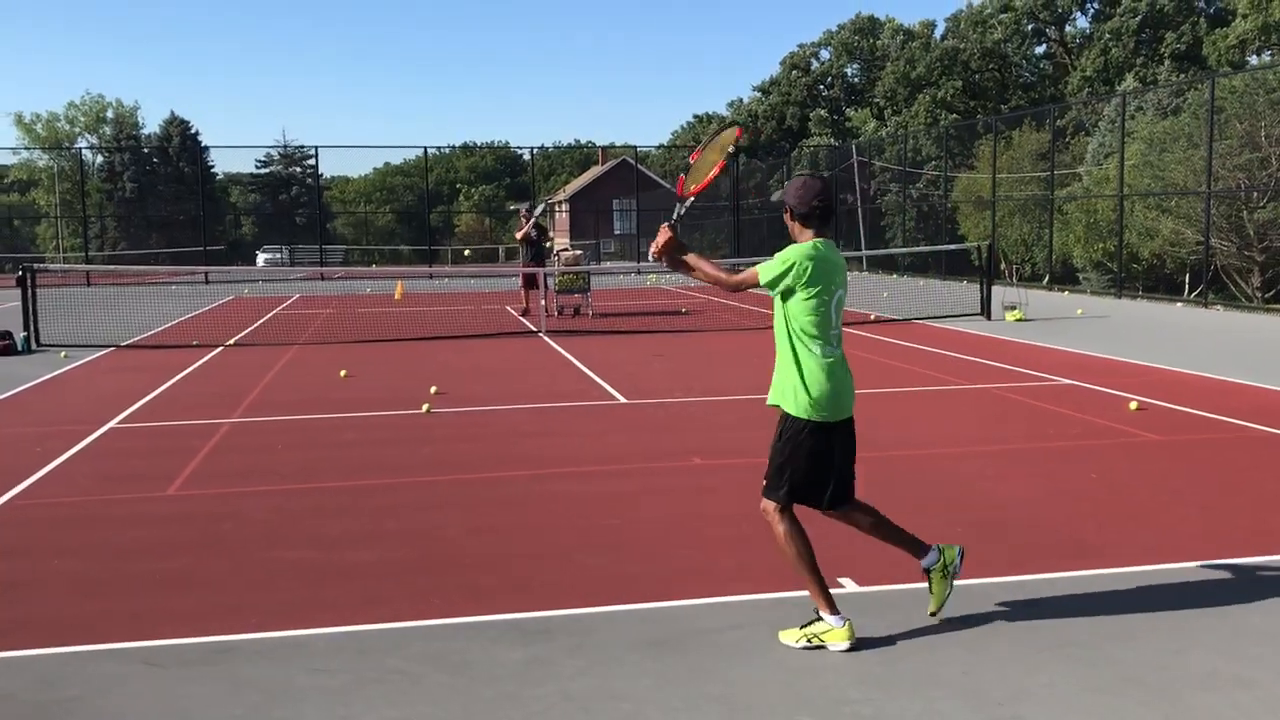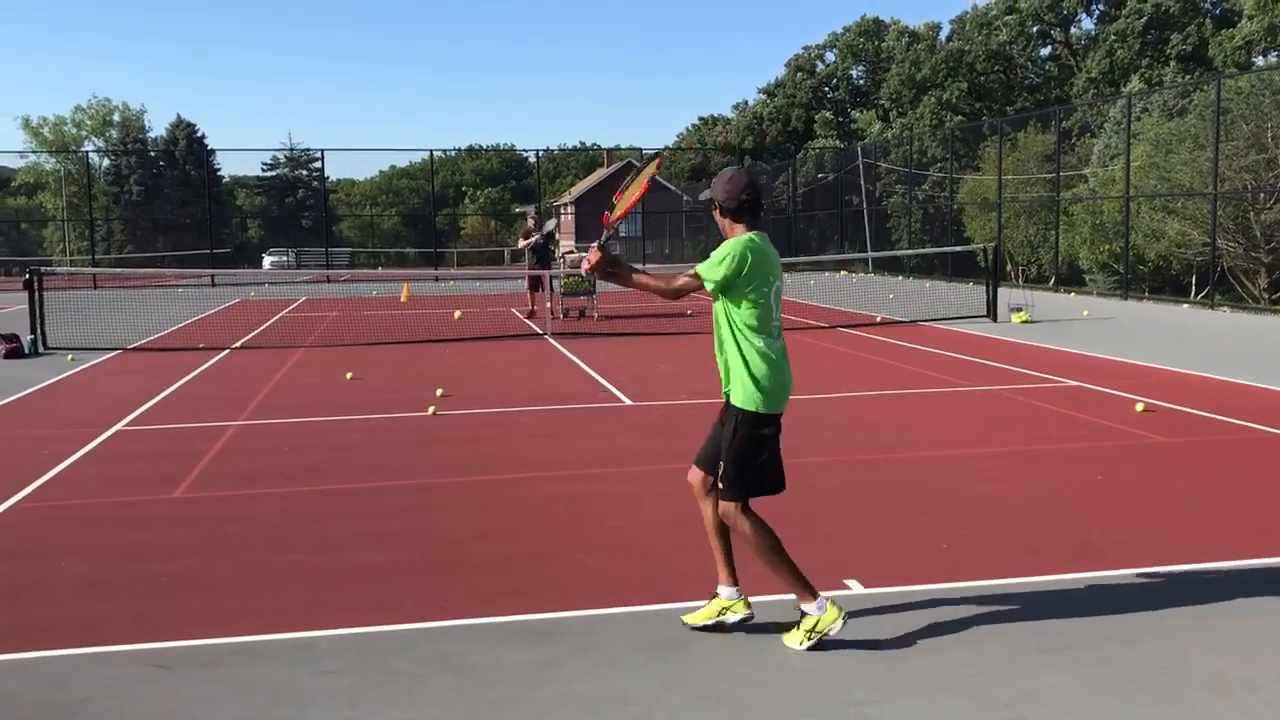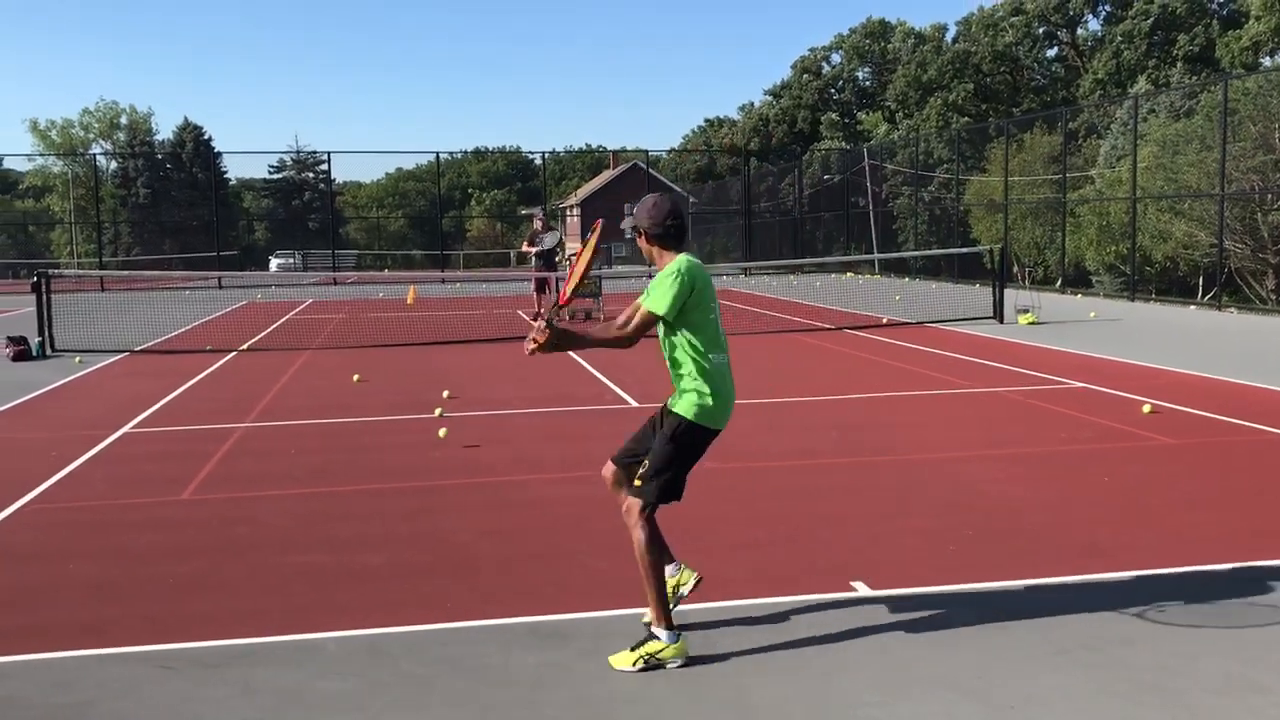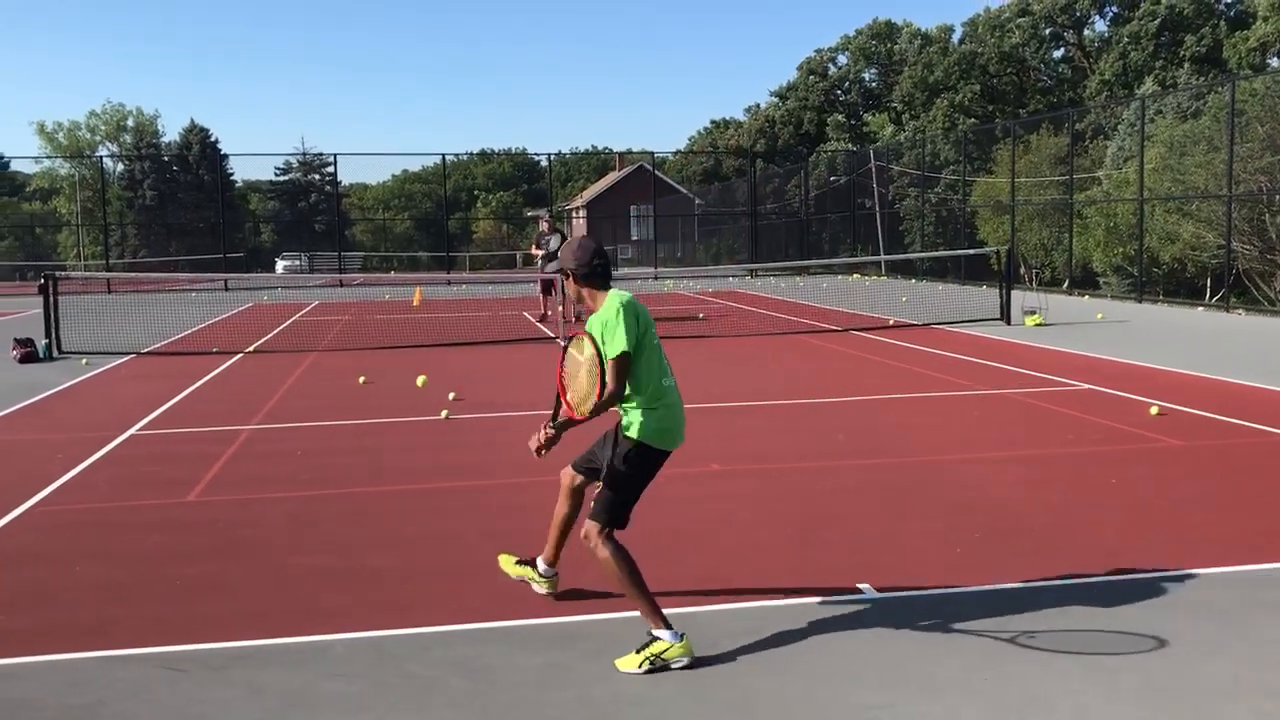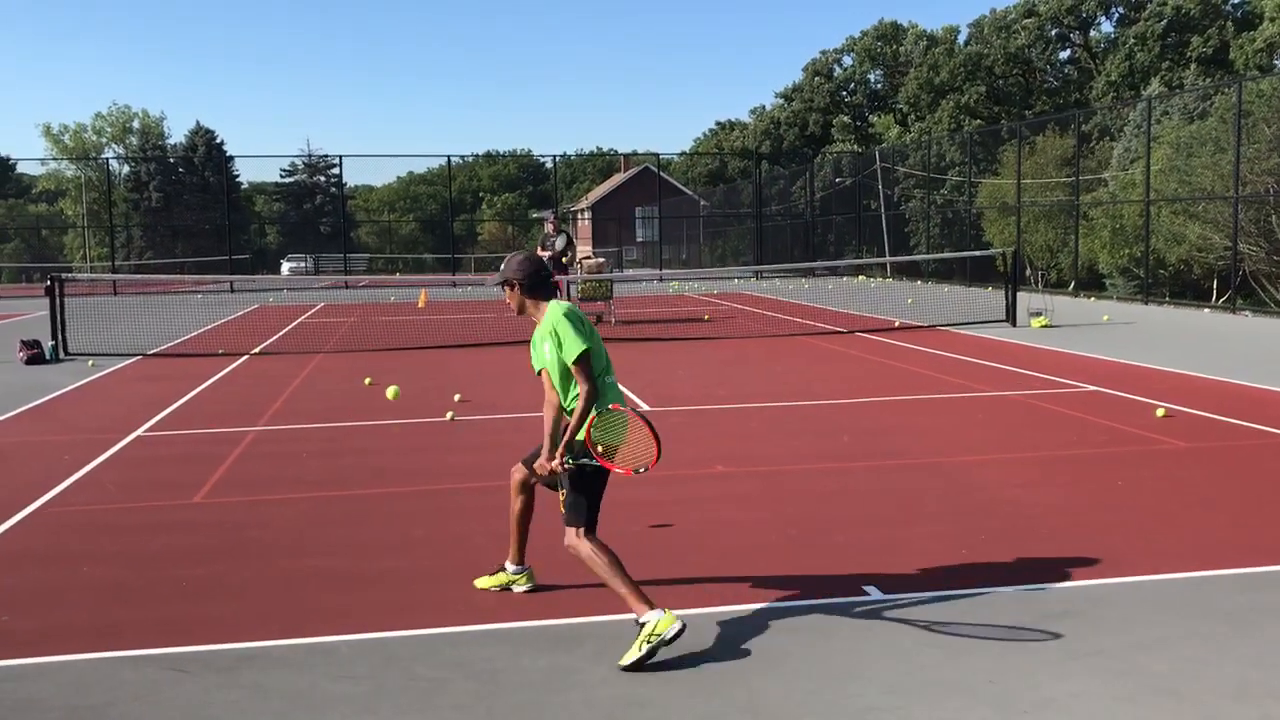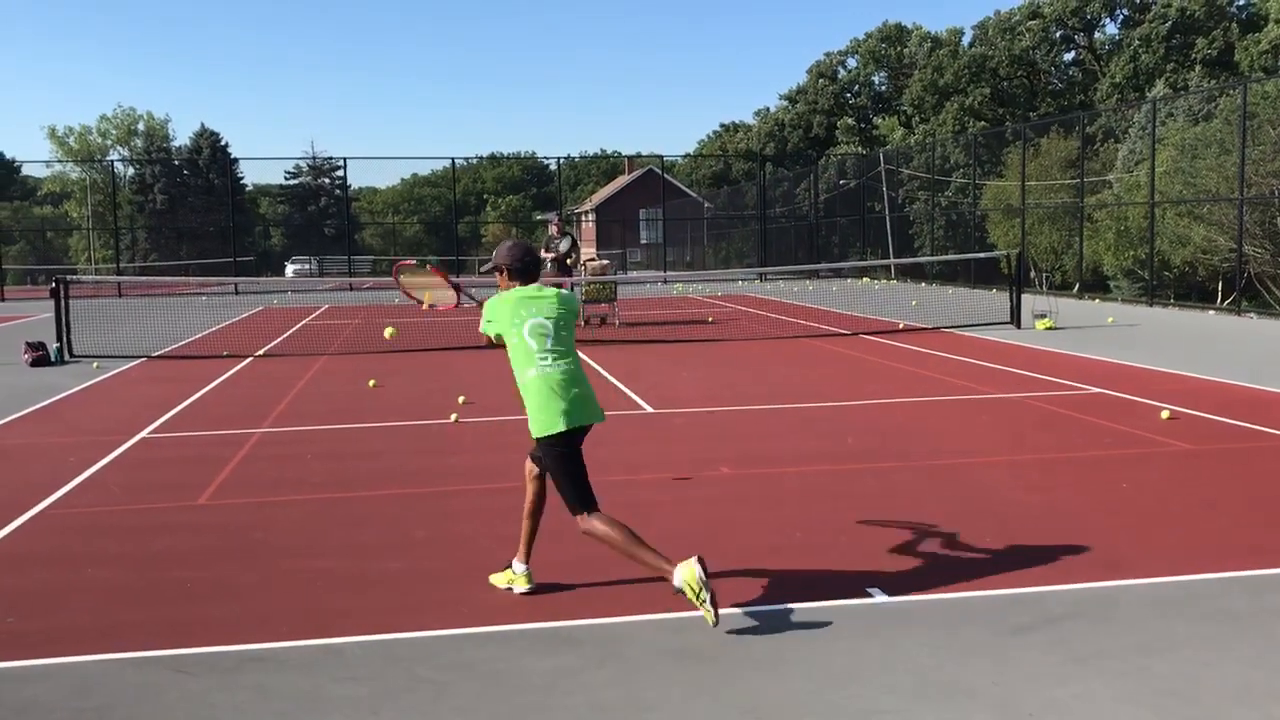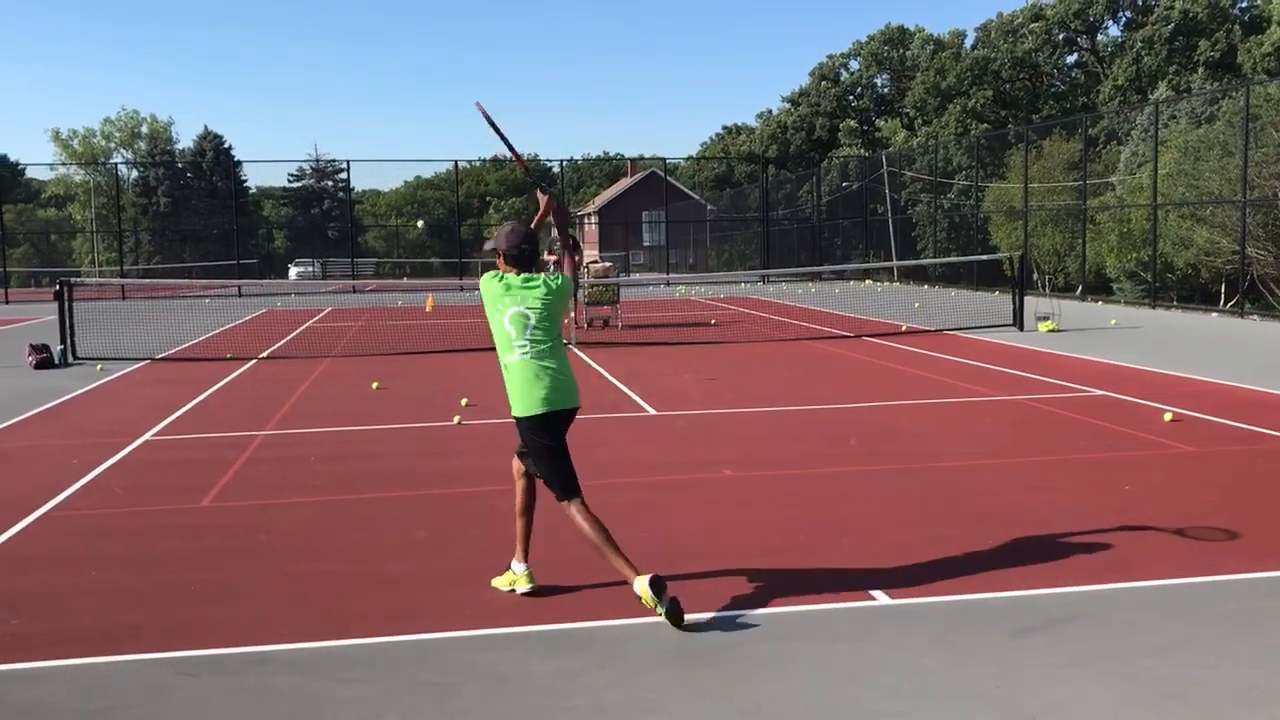
dt=0.2s
person 1, frame 1
left shoulder: (802, 258)
right shoulder: (831, 258)
left elbow: (736, 285)
right elbow: (753, 281)
left wrist: (680, 254)
right wrist: (691, 261)
left hip: (808, 405)
right hip: (830, 401)
left knee: (774, 506)
right knee: (838, 504)
left ankle: (832, 622)
right ankle: (932, 559)
person 1, frame 2
left shoulder: (739, 250)
right shoulder: (757, 248)
left elbow: (675, 288)
right elbow: (687, 285)
left wrist: (613, 270)
right wrist: (620, 270)
left hip: (753, 394)
right hip: (750, 391)
left knee: (731, 506)
right knee: (701, 481)
left ankle: (816, 607)
right ankle: (731, 597)
person 1, frame 3
left shoulder: (678, 273)
right shoulder: (673, 273)
left elbow: (630, 333)
right elbow: (620, 327)
left wrist: (566, 340)
right wrist: (559, 335)
left hip: (698, 404)
right hip: (687, 399)
left knee: (634, 508)
right knee: (613, 473)
left ankle: (665, 636)
right ankle: (674, 573)
person 1, frame 4
left shoulder: (619, 309)
right shoulder: (597, 317)
left elbow: (615, 390)
left wrist: (562, 428)
right wrist: (555, 429)
left hip: (650, 429)
right hip: (634, 424)
left knee: (597, 531)
right knee: (571, 478)
left ankle: (669, 639)
right ankle: (544, 570)
person 1, frame 5
left shoulder: (562, 318)
right shoulder: (540, 333)
left elbow: (590, 387)
right elbow: (554, 399)
left wrist: (565, 446)
right wrist: (548, 449)
left hip: (591, 433)
right hip: (575, 433)
left knee: (577, 536)
right knee: (521, 476)
left ankle: (653, 619)
right ankle: (516, 570)
person 1, frame 6
left shoulder: (496, 305)
right shoulder: (563, 297)
left hip: (553, 419)
right hip: (580, 410)
left knee: (588, 517)
right knee: (533, 471)
left ankle: (681, 572)
right ankle: (520, 569)
person 1, frame 7
left shoulder: (490, 285)
right shoulder: (555, 284)
left elbow: (509, 268)
right elbow: (571, 263)
left wrist: (538, 218)
right wrist: (558, 218)
left hip: (533, 404)
right hip: (564, 397)
left knee: (570, 502)
right knee: (521, 468)
left ankle: (641, 582)
right ankle: (520, 570)
